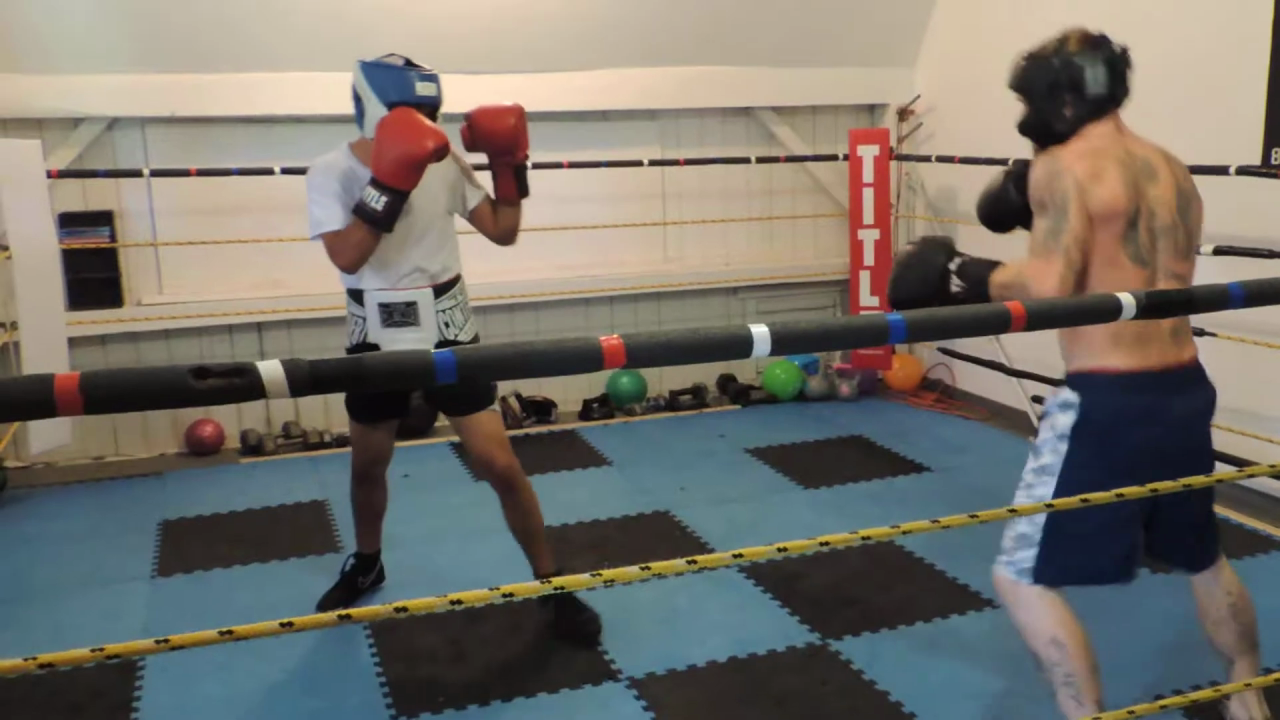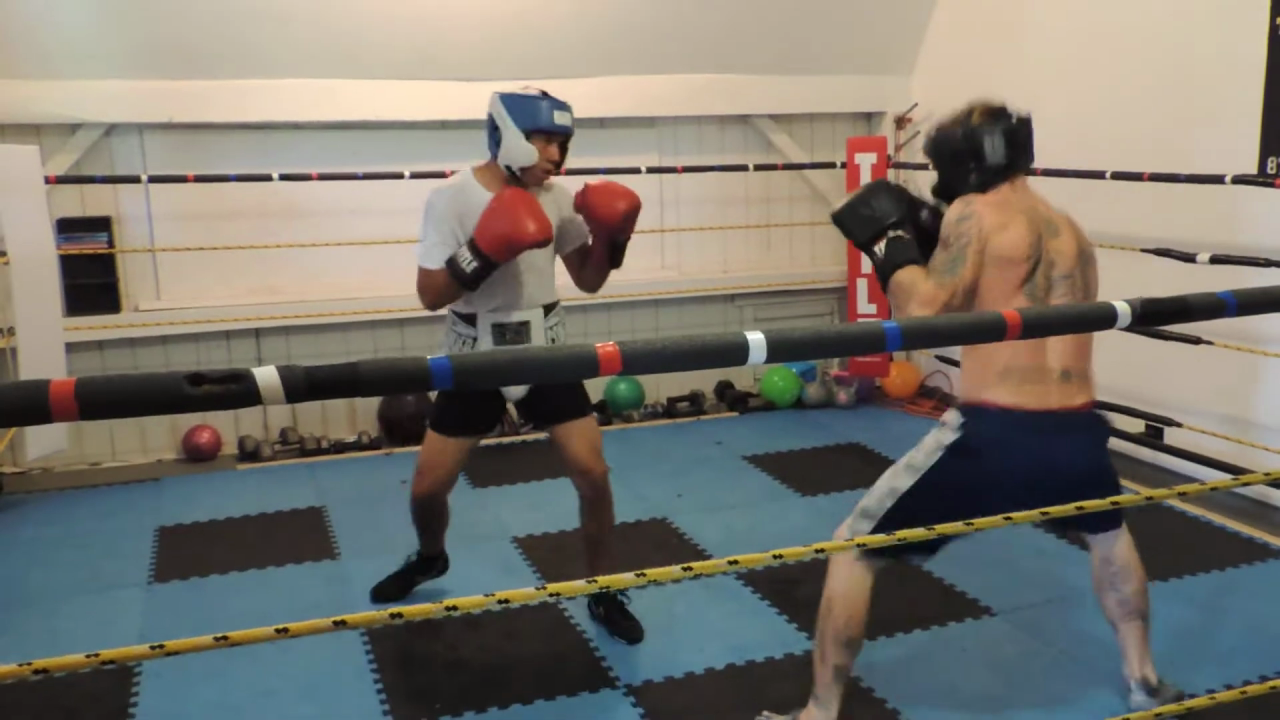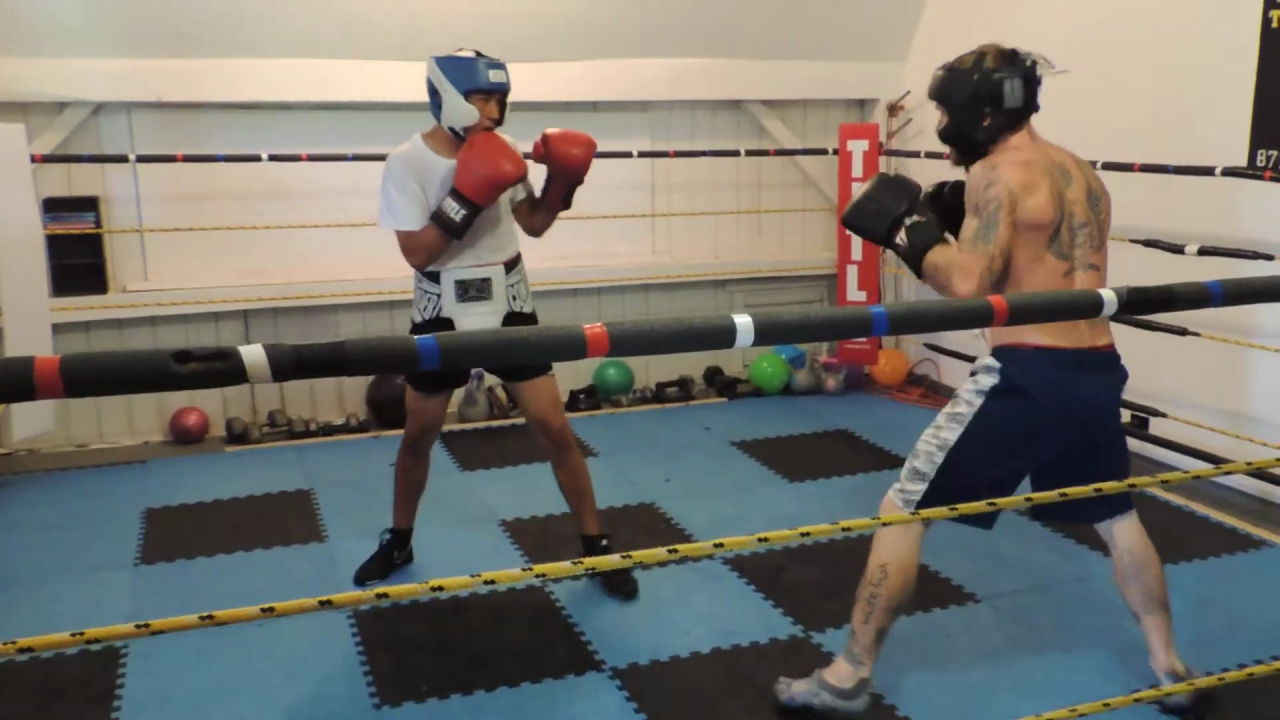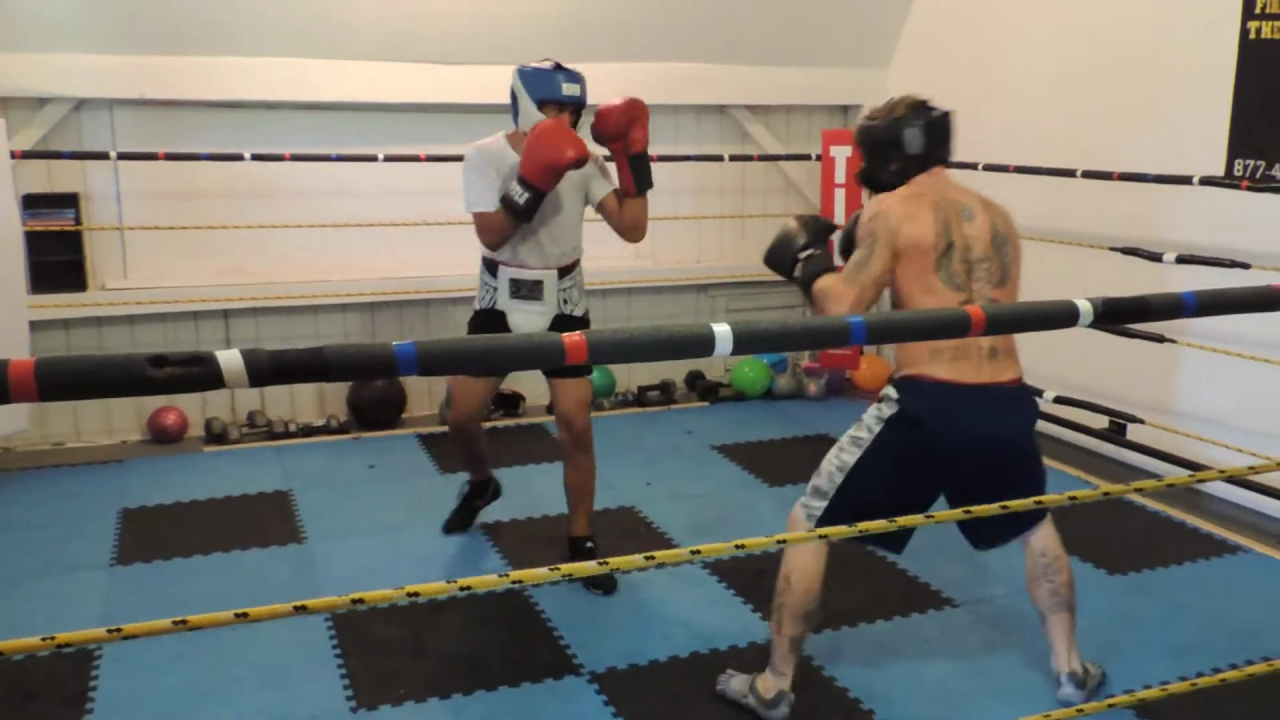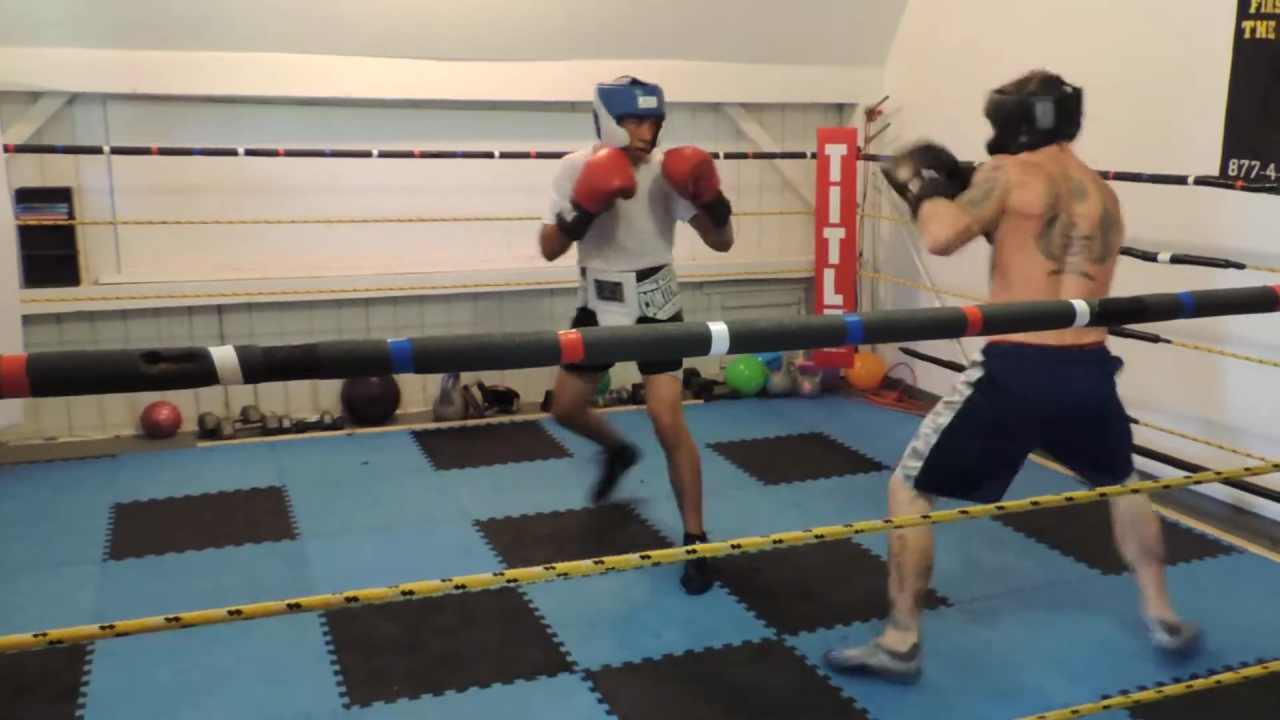
dt=0.5s
person 1, frame 1
left shoulder: (1065, 166)
right shoulder: (1174, 175)
left elbow: (1047, 288)
left wrist: (960, 276)
left hip: (1105, 402)
right hip: (1181, 392)
left knee: (1023, 581)
right knee: (1202, 560)
person 1, frame 2
left shoulder: (975, 213)
right shoulder: (1072, 233)
left elbow: (923, 308)
left wrist: (887, 243)
left hip: (992, 433)
right hip: (1075, 432)
left knee: (853, 548)
right knee: (1108, 531)
person 1, frame 3
left shoulder: (999, 174)
right shoulder: (1083, 174)
left elbow: (967, 283)
left wrist: (905, 231)
right wrist: (963, 218)
left hip: (1024, 377)
right hip: (1095, 372)
left knee: (901, 513)
right knee: (1117, 519)
person 1, frame 4
left shoulder: (891, 209)
right shoulder: (996, 216)
left elbow: (844, 306)
left wrist: (808, 260)
left hip: (926, 406)
right hip: (1005, 405)
left knee: (808, 526)
right knee: (1036, 529)
right ankle: (1070, 670)
person 1, frame 5
left shoulder: (1007, 173)
right shoulder: (1105, 196)
left elbow: (944, 236)
left wrist: (919, 182)
left hip: (1015, 370)
right hip: (1088, 371)
left knee: (908, 490)
right knee: (1124, 490)
left ankle: (901, 641)
right ankle: (1164, 618)
person 2, frame 1
left shoulder: (447, 163)
right shoulder: (331, 171)
left elbow: (502, 230)
right elbow: (345, 257)
left wrist: (509, 164)
right wrist: (390, 183)
left hip: (447, 330)
right hip: (376, 337)
left knee: (500, 466)
right knee: (368, 466)
left ankle: (551, 582)
right ankle: (366, 566)
person 2, frame 2
left shoulder: (560, 199)
right shoulder: (451, 198)
left elbow: (588, 280)
right elbow: (430, 295)
left wrist: (611, 237)
right wrist: (483, 253)
left hip: (545, 352)
right hip: (476, 355)
left knee: (592, 474)
right knee: (427, 488)
left ankle: (603, 591)
right ankle: (430, 557)
person 2, frame 3
left shoulder: (503, 153)
right shoulder: (407, 164)
left elbow: (533, 223)
right elbow: (417, 254)
left wrist: (565, 179)
right wrist: (467, 197)
left hip: (509, 307)
right hip: (443, 312)
left knee: (554, 429)
right knee: (418, 437)
left ankle: (595, 543)
right ankle: (398, 541)
person 2, frame 4
left shoulder: (585, 161)
right shoulder: (485, 155)
left elbow: (633, 230)
right elbow: (492, 235)
left wrist: (633, 156)
right wrist: (534, 180)
left hip: (562, 305)
right hip: (499, 303)
left knee: (575, 429)
right knee: (462, 416)
left ankle: (580, 541)
right ankle: (482, 484)
person 2, frame 5
left shoulder: (669, 174)
right shoulder: (574, 170)
left elbow: (721, 242)
right elbow: (549, 248)
left wrist: (710, 198)
right wrist: (583, 206)
left hip: (654, 306)
right hip: (597, 304)
left knee: (667, 423)
right knee: (566, 408)
left ankle: (694, 541)
right ankle: (617, 450)
